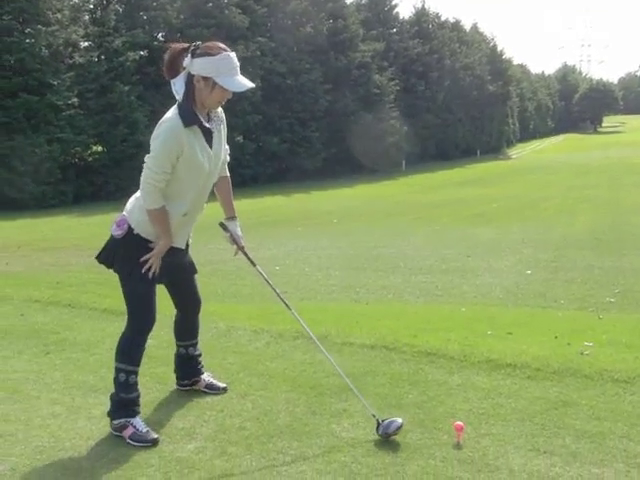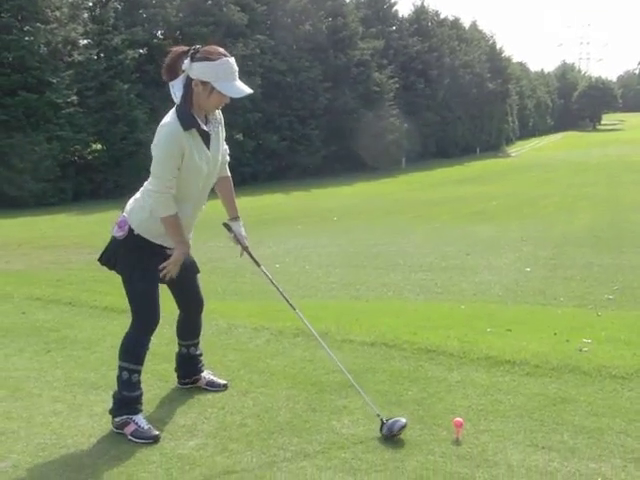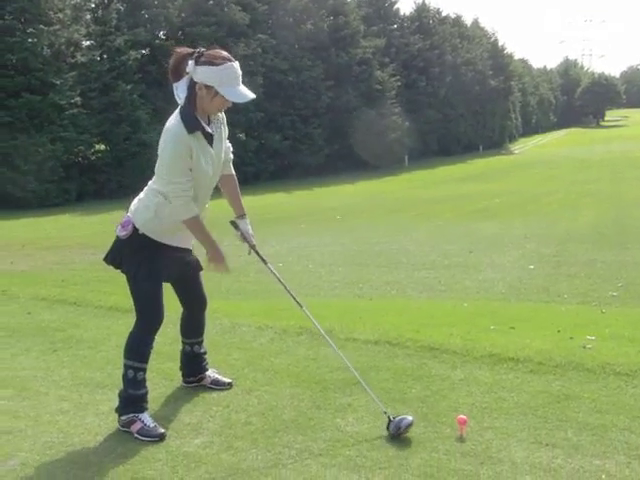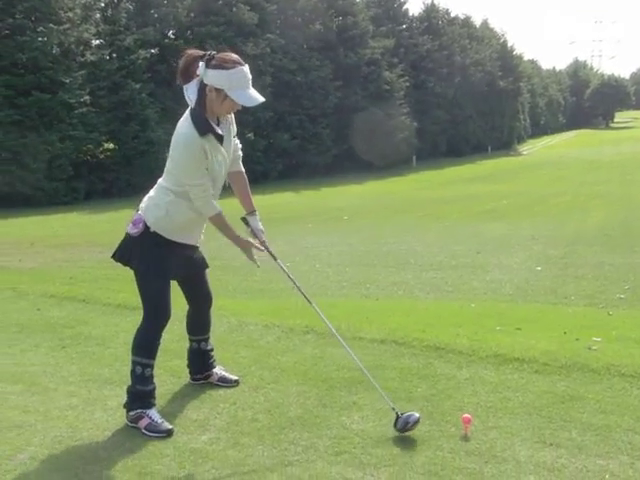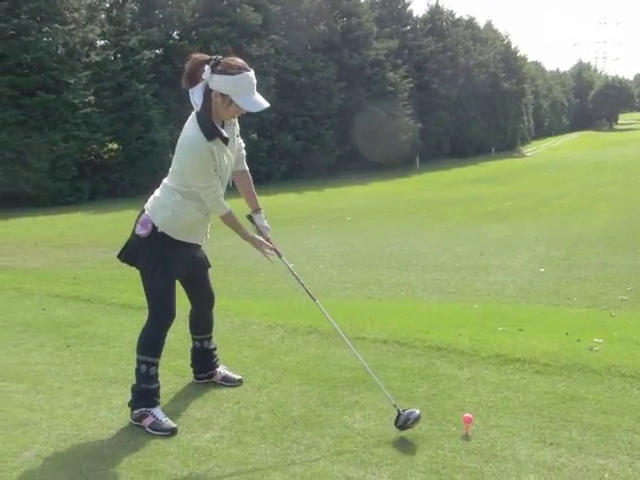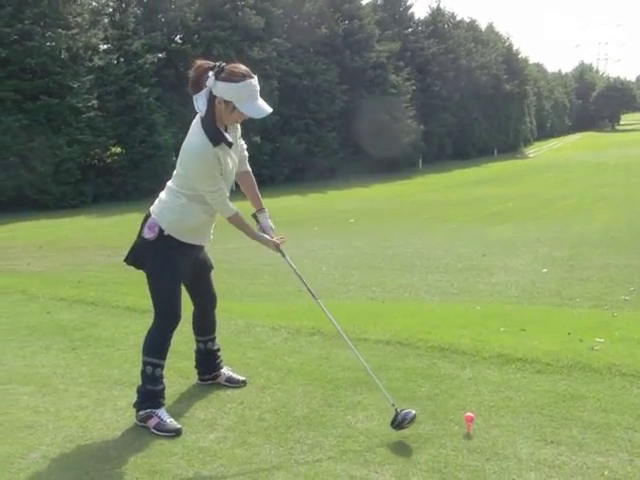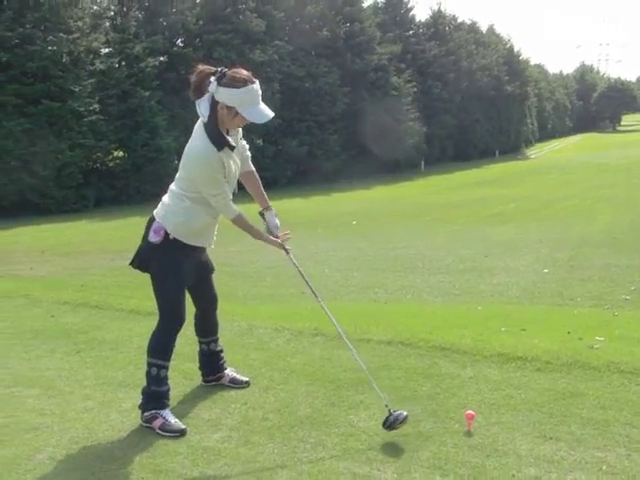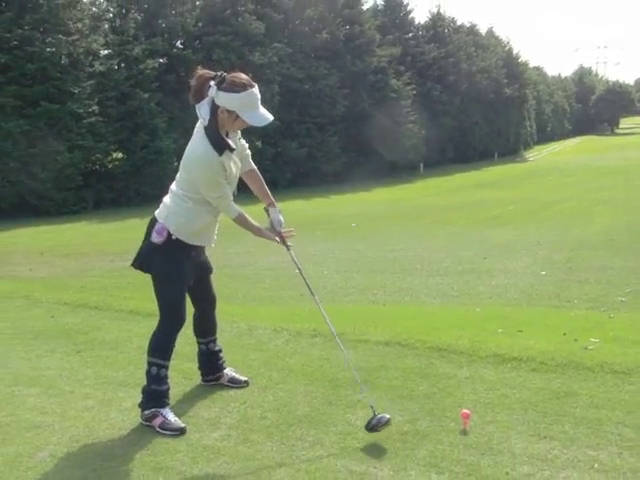
dt=0.1s
person 1, frame 1
left shoulder: (216, 118)
right shoulder: (173, 128)
left elbow: (221, 172)
right elbow: (150, 190)
left wrist: (232, 221)
right wrist: (163, 242)
left hip: (174, 237)
right hip: (141, 236)
left knee: (190, 306)
right knee: (142, 320)
left ankle: (189, 375)
right ankle: (123, 413)
person 1, frame 2
left shoulder: (214, 120)
right shoulder: (172, 132)
left elbow: (221, 172)
right elbow: (164, 200)
left wrist: (235, 221)
right wrist: (178, 249)
left hip: (174, 238)
right hip: (142, 236)
left knee: (193, 305)
right knee: (146, 320)
left ankle: (190, 372)
right ankle: (125, 411)
person 1, frame 3
left shoulder: (216, 121)
right shoulder: (178, 135)
left elbow: (225, 170)
right elbow: (182, 204)
left wrist: (242, 220)
right wrist: (211, 247)
left hip: (178, 237)
right hip: (147, 235)
left knee: (196, 304)
right knee: (150, 318)
left ankle: (195, 371)
right ankle: (131, 409)
person 1, frame 4
left shoulder: (223, 120)
right shoulder: (190, 138)
left elbow: (235, 168)
right elbow: (205, 203)
left wrist: (253, 216)
right wrist: (239, 241)
left hip: (184, 234)
right hip: (155, 233)
left knee: (201, 301)
right knee: (157, 314)
left ankle: (202, 368)
right ankle: (139, 405)
person 1, frame 5
left shoulder: (226, 121)
right shoulder: (197, 141)
left elbow: (239, 168)
right elbow: (215, 203)
left wrist: (259, 215)
right wrist: (250, 238)
left hip: (187, 233)
right hip: (161, 233)
left knee: (204, 301)
right knee: (162, 314)
left ankle: (205, 367)
right ankle: (143, 404)
person 1, frame 6
left shoulder: (228, 124)
right shoulder: (202, 147)
left elbow: (242, 168)
right elbow: (221, 204)
left wrist: (263, 214)
right wrist: (258, 237)
left hip: (190, 235)
right hip: (166, 235)
left knee: (206, 301)
right knee: (168, 315)
left ankle: (210, 368)
right ankle: (148, 405)
person 1, frame 7
left shoulder: (229, 126)
right shoulder: (205, 152)
left elbow: (245, 168)
right elbow: (225, 207)
left wrist: (269, 213)
right wrist: (263, 237)
left hip: (192, 237)
right hip: (170, 238)
left knee: (208, 304)
right knee: (172, 317)
left ankle: (213, 369)
right ankle: (153, 406)
person 1, frame 8
left shoulder: (225, 127)
right shoulder: (206, 156)
left elbow: (247, 166)
right elbow: (226, 207)
left wrist: (273, 208)
right wrist: (265, 233)
left hip: (190, 237)
right hip: (171, 238)
left knee: (206, 303)
right knee: (172, 317)
left ankle: (212, 369)
right ankle: (153, 405)
